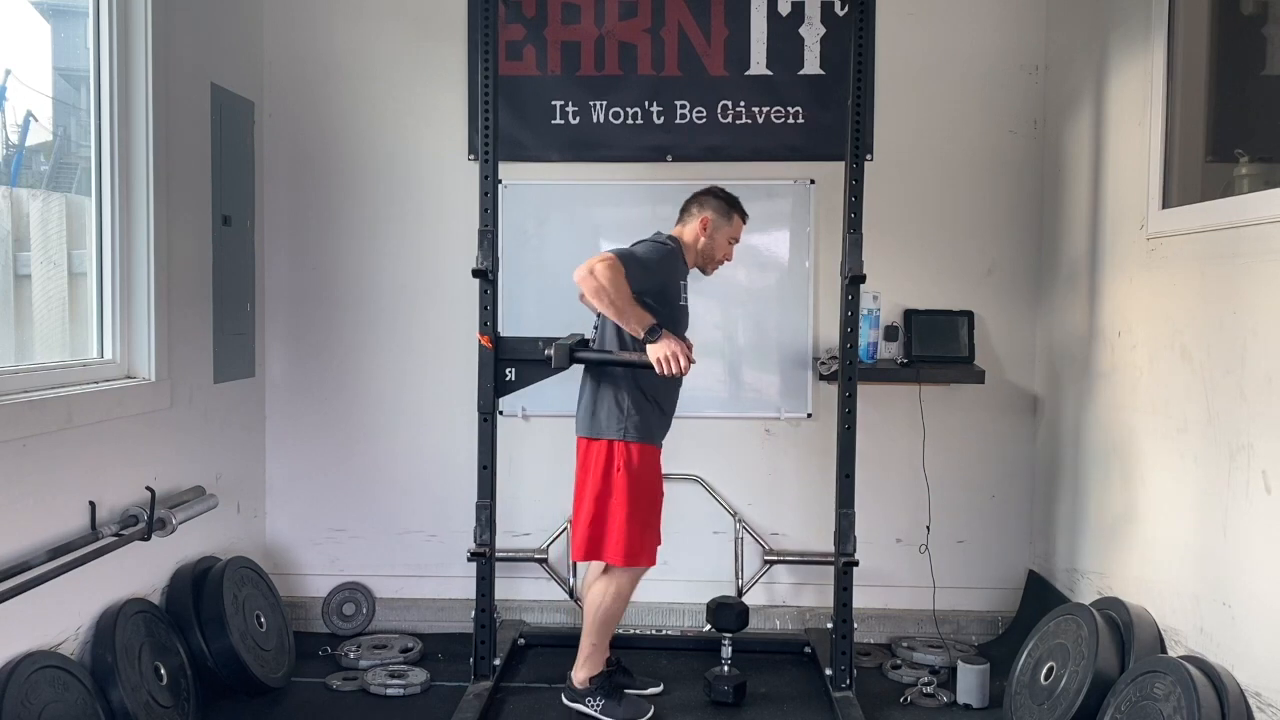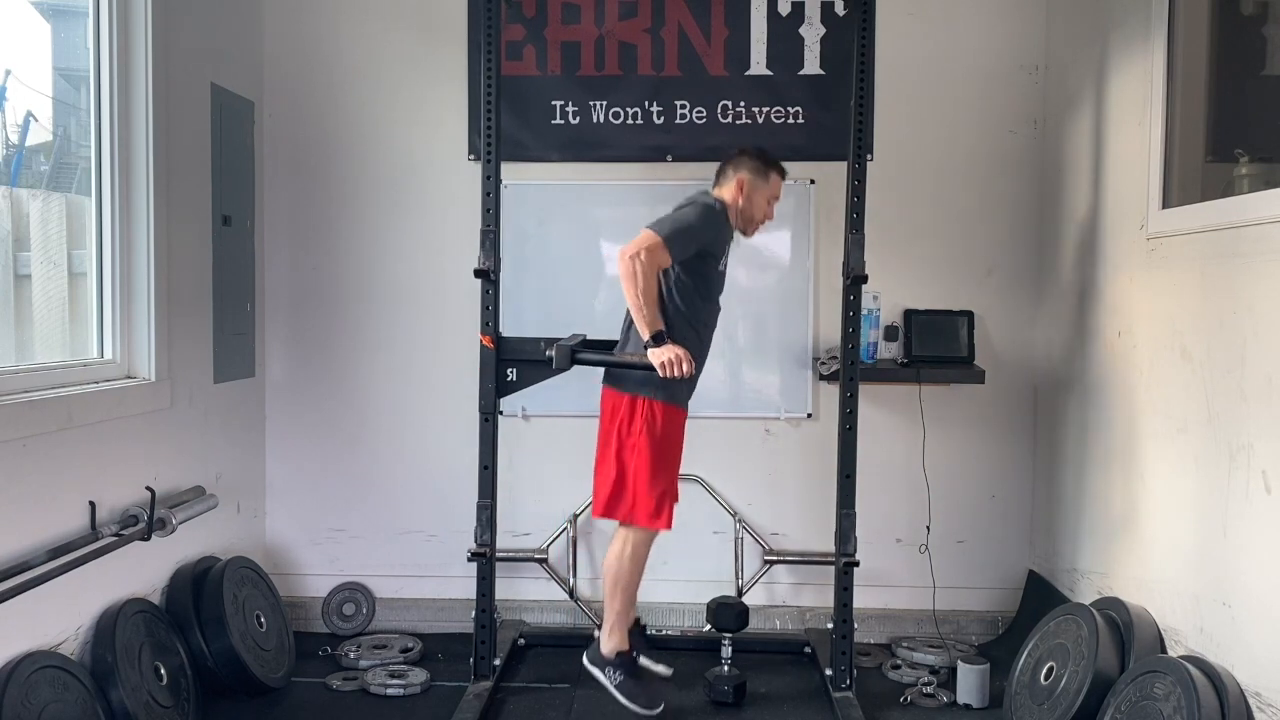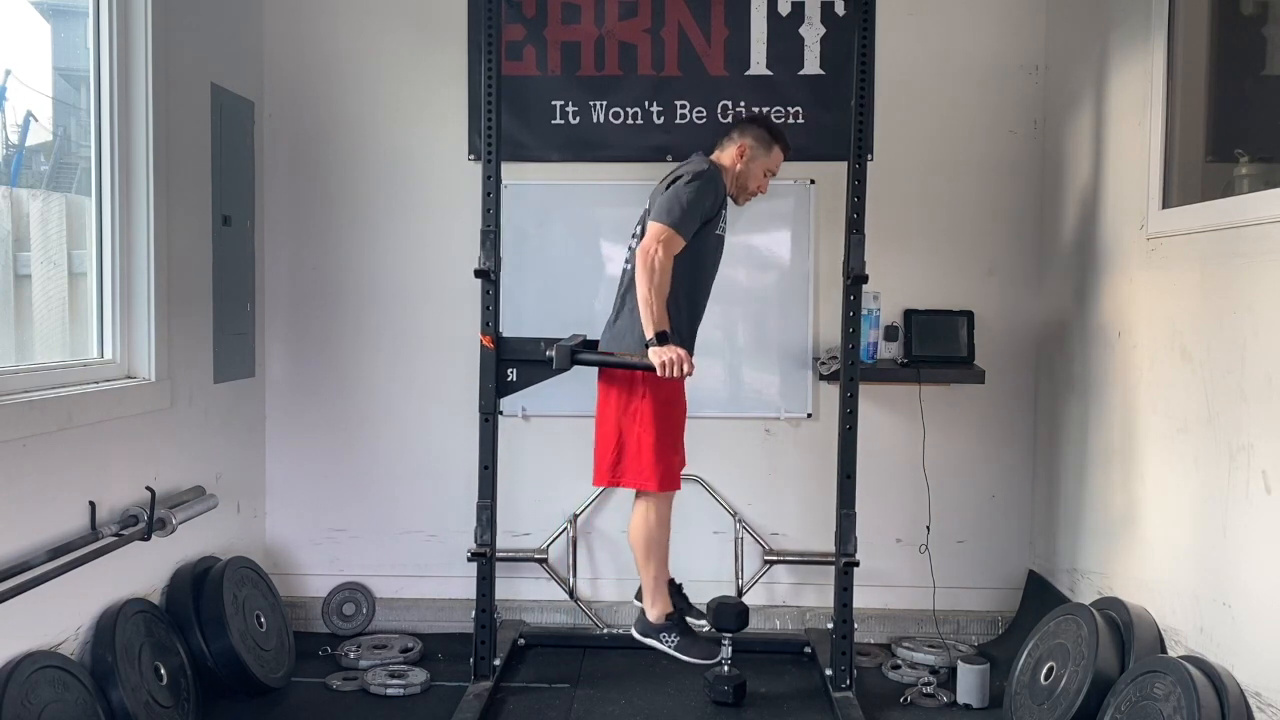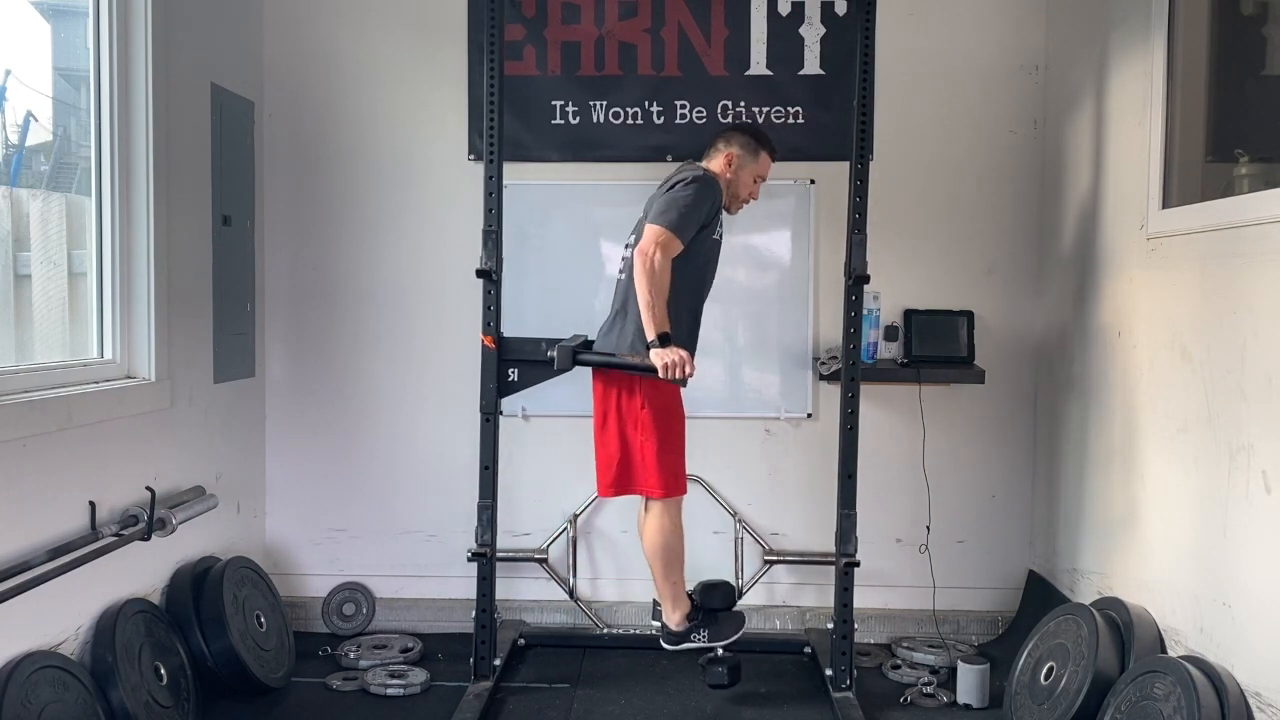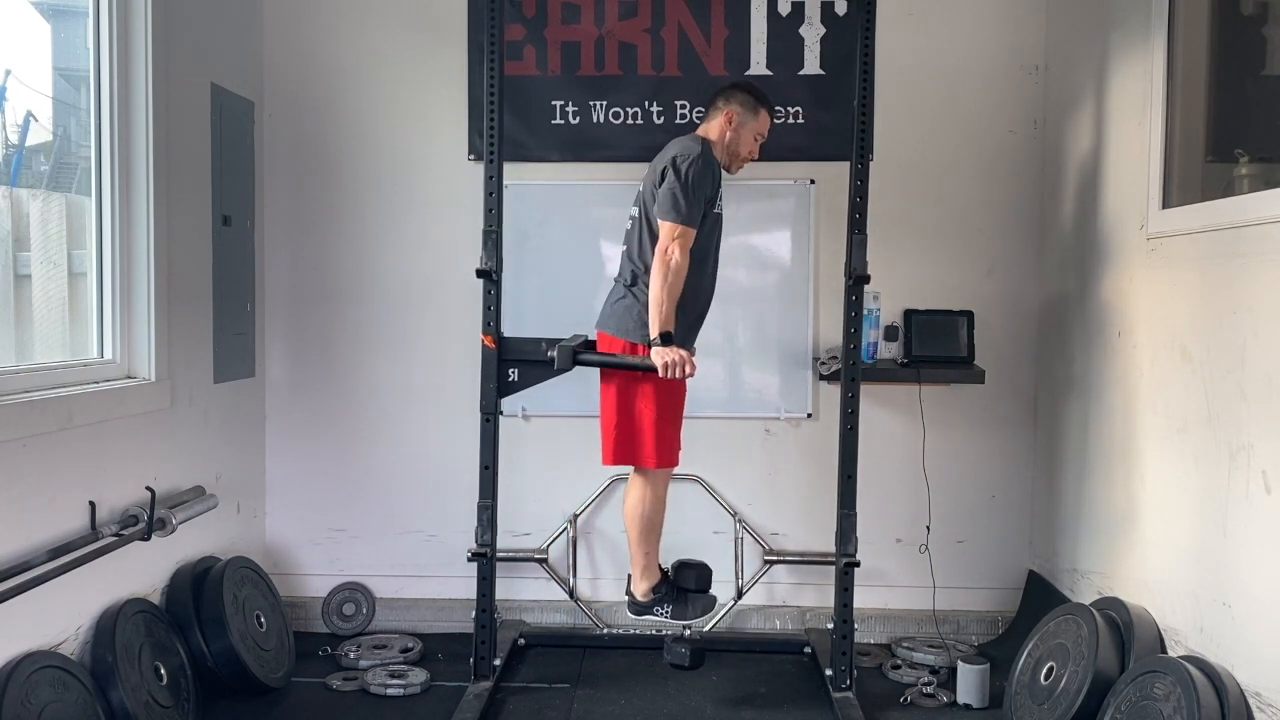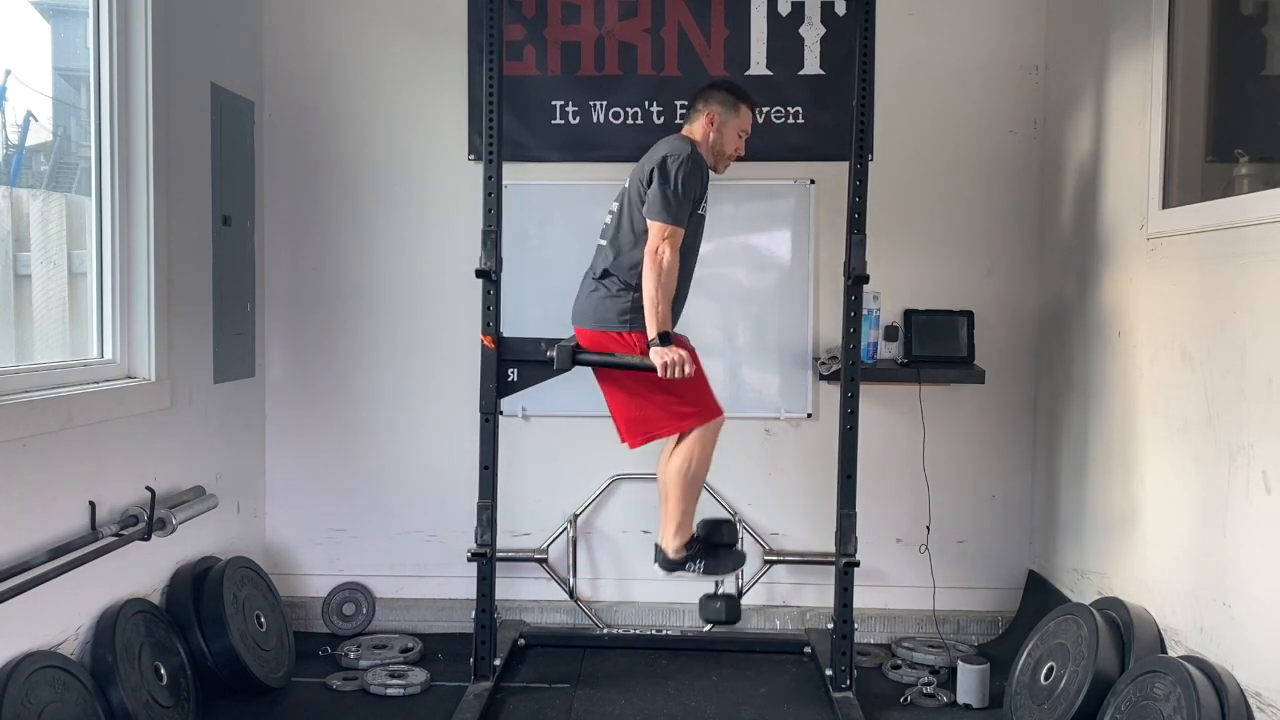
dt=0.7s
person 1, frame 1
left shoulder: (665, 264)
right shoulder: (662, 254)
left elbow: (601, 295)
right elbow: (590, 275)
right wrist: (654, 334)
left hip: (628, 429)
right hip: (620, 430)
left knee: (614, 558)
right knee: (621, 561)
left ankle: (600, 663)
person 1, frame 2
left shoulder: (707, 225)
right shoulder: (705, 217)
left elbow: (651, 268)
right elbow: (634, 257)
right wrist: (654, 340)
left hip: (657, 386)
right hip: (647, 389)
left knee: (644, 521)
right knee: (640, 522)
left ankle: (624, 627)
right ankle: (610, 649)
person 1, frame 3
left shoulder: (702, 190)
right shoulder: (700, 180)
right elbow: (653, 252)
right wrist: (659, 339)
left hip: (650, 351)
right hip: (643, 355)
left knee: (658, 483)
right knee: (654, 487)
left ankle: (658, 588)
right ankle: (657, 616)
person 1, frame 4
left shoulder: (691, 192)
right shoulder: (699, 185)
right elbow: (650, 254)
right wrist: (661, 340)
left hip: (641, 359)
right hip: (640, 361)
left knee: (660, 491)
right knee: (664, 493)
left ankle: (672, 600)
right ankle: (677, 619)
person 1, frame 5
left shoulder: (688, 160)
right shoulder: (695, 159)
right elbow: (671, 253)
right wrist: (662, 340)
left hip: (641, 332)
right hip: (641, 335)
left knee: (654, 466)
right knee: (652, 467)
left ankle: (649, 576)
right ankle: (645, 590)
person 1, frame 6
left shoulder: (671, 158)
right shoulder: (683, 159)
right elbow: (661, 251)
left wrist: (661, 333)
right wrist: (661, 338)
left hip: (605, 315)
right hip: (619, 320)
left knee: (693, 422)
right knee: (703, 421)
left ankle: (679, 536)
right ankle: (678, 543)
